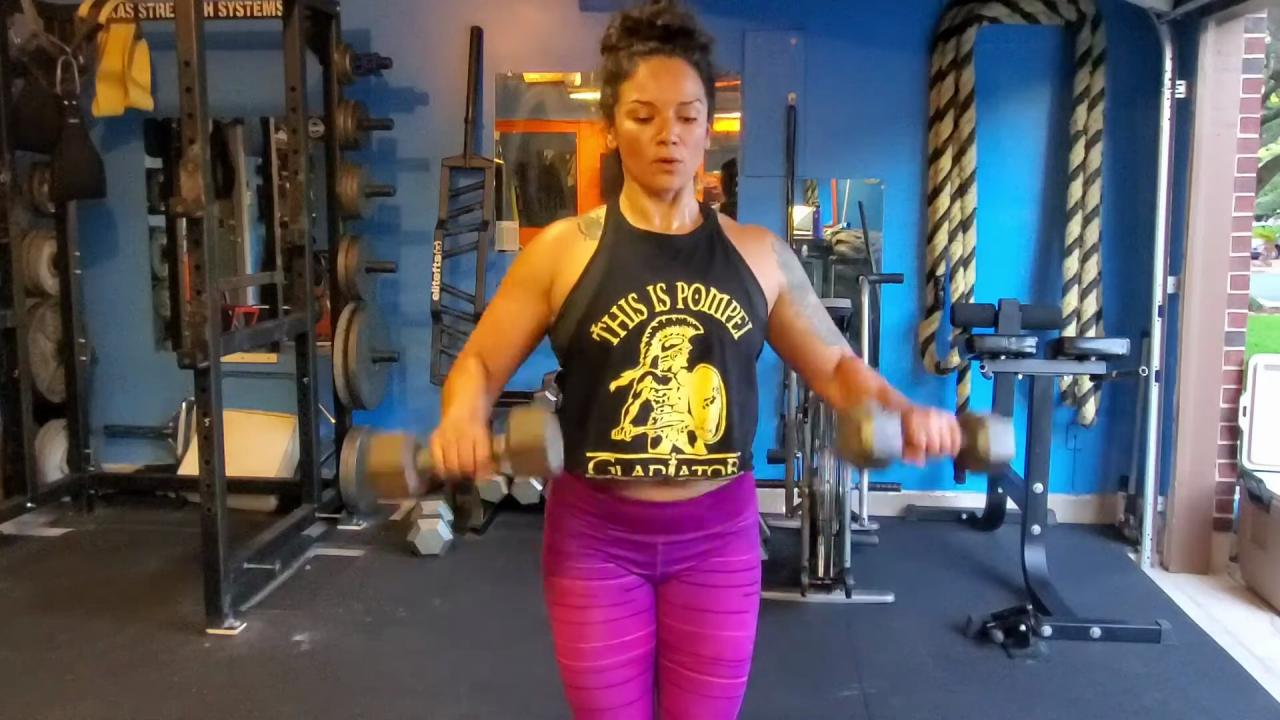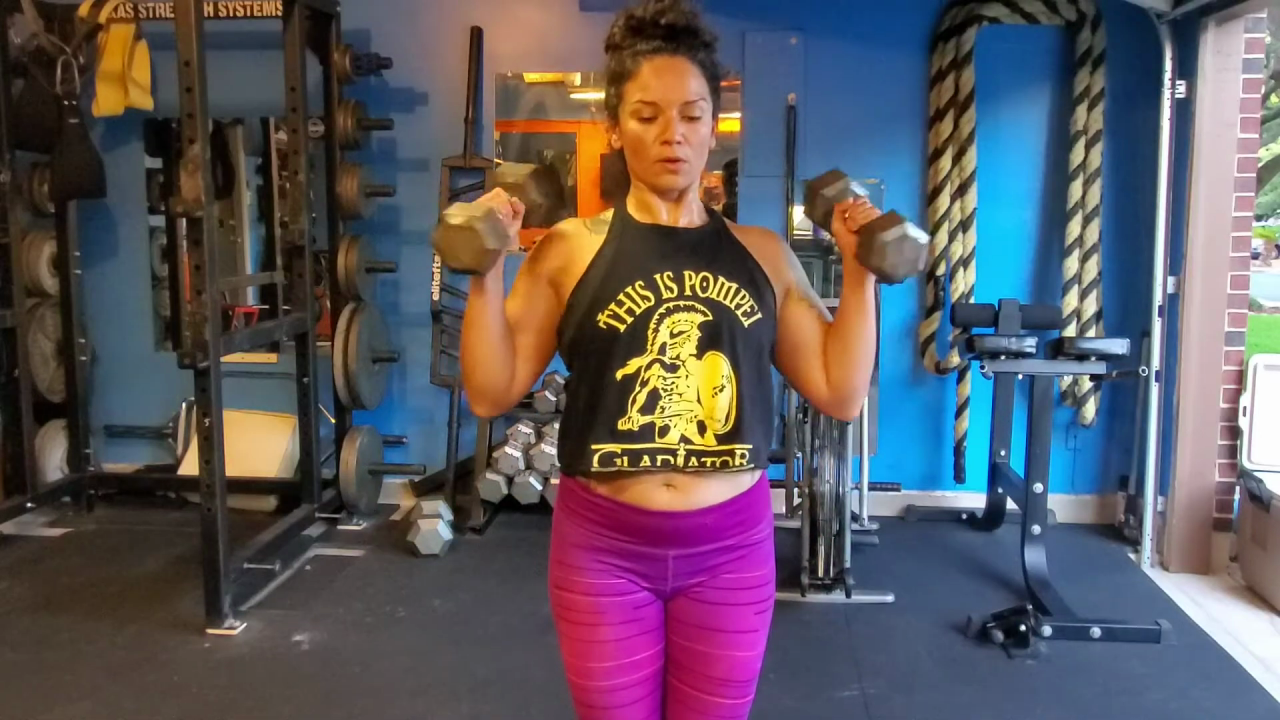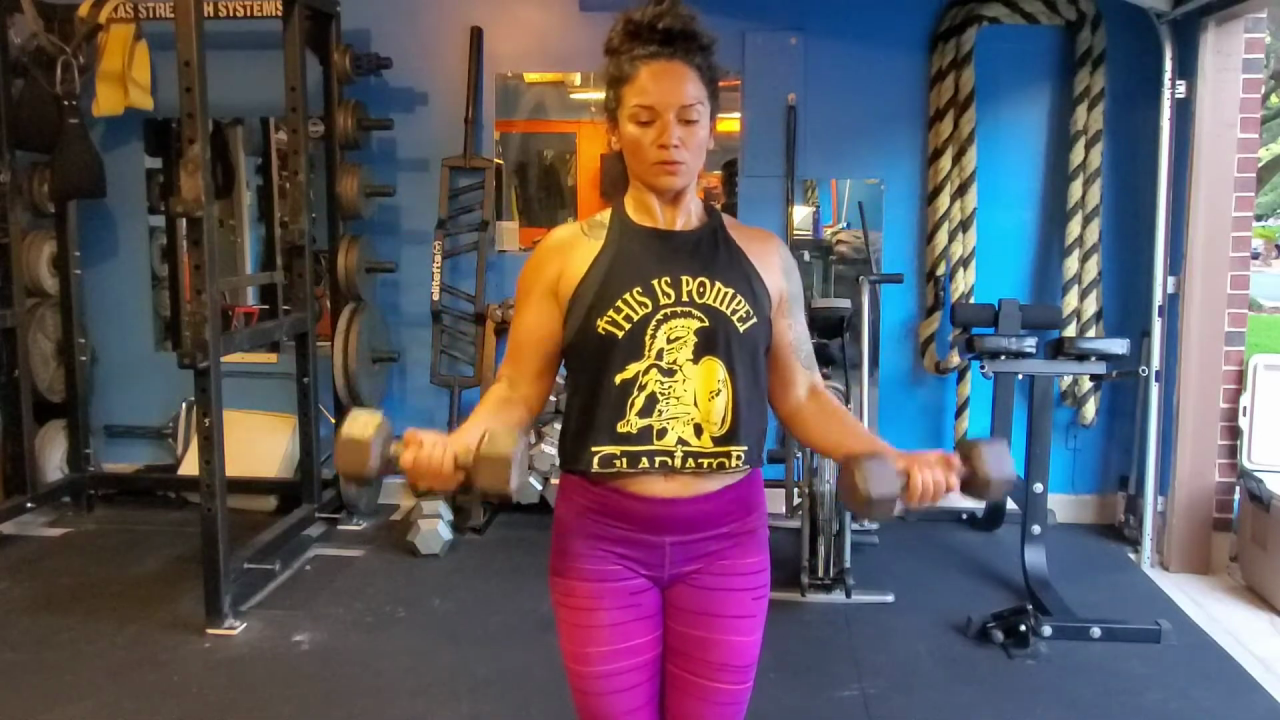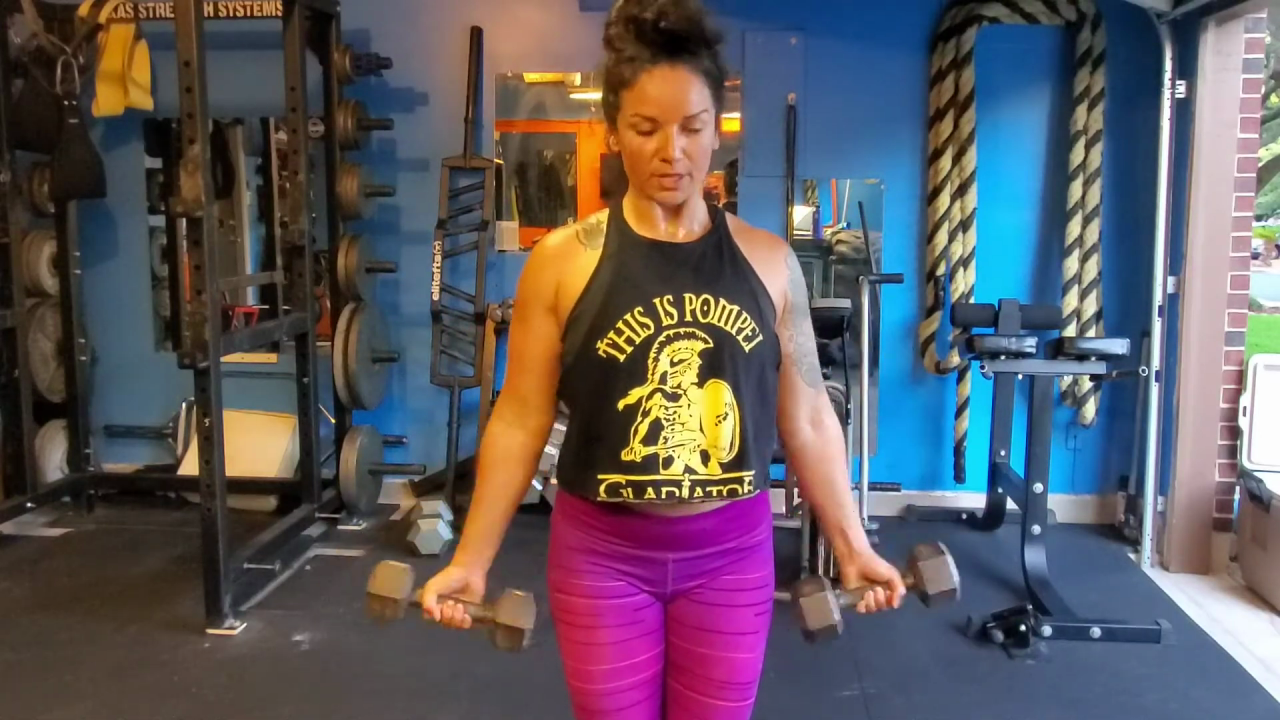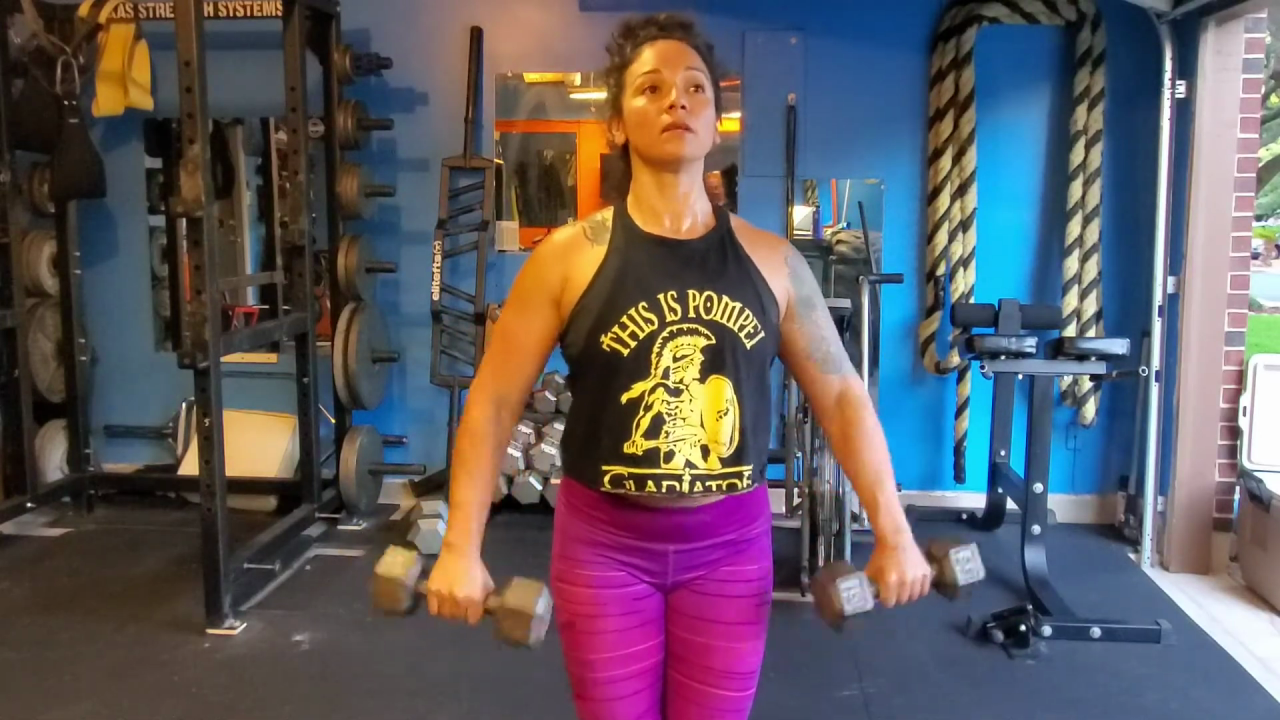
dt=1s
person 1, frame 1
left shoulder: (758, 253)
right shoulder: (563, 249)
left elbow: (839, 371)
right elbow: (476, 365)
left wrist: (904, 412)
right wrist: (461, 416)
left hip: (717, 536)
right hip: (595, 535)
person 1, frame 2
left shoulder: (763, 254)
right shoulder: (568, 250)
left elbow: (841, 395)
right elbow: (490, 396)
left wrist: (860, 270)
right wrist: (484, 271)
left hip: (731, 546)
right hip: (602, 544)
person 1, frame 3
left shoulder: (762, 255)
right shoulder: (567, 253)
left elbow: (801, 395)
right elbow: (517, 392)
left wrist: (891, 462)
right wrist: (454, 449)
left hip: (725, 537)
right hip: (601, 536)
person 1, frame 4
left shoulder: (768, 260)
right shoulder: (562, 260)
left elbow: (806, 415)
right elbow: (519, 420)
left wrist: (853, 548)
right wrist: (470, 561)
left hip: (731, 554)
right hip: (602, 553)
person 1, frame 5
left shoulder: (769, 259)
right shoulder: (570, 255)
left elbow: (839, 392)
right elbow: (493, 399)
left wrist: (891, 529)
right wrist: (461, 544)
left hip: (729, 543)
right hip: (605, 541)
